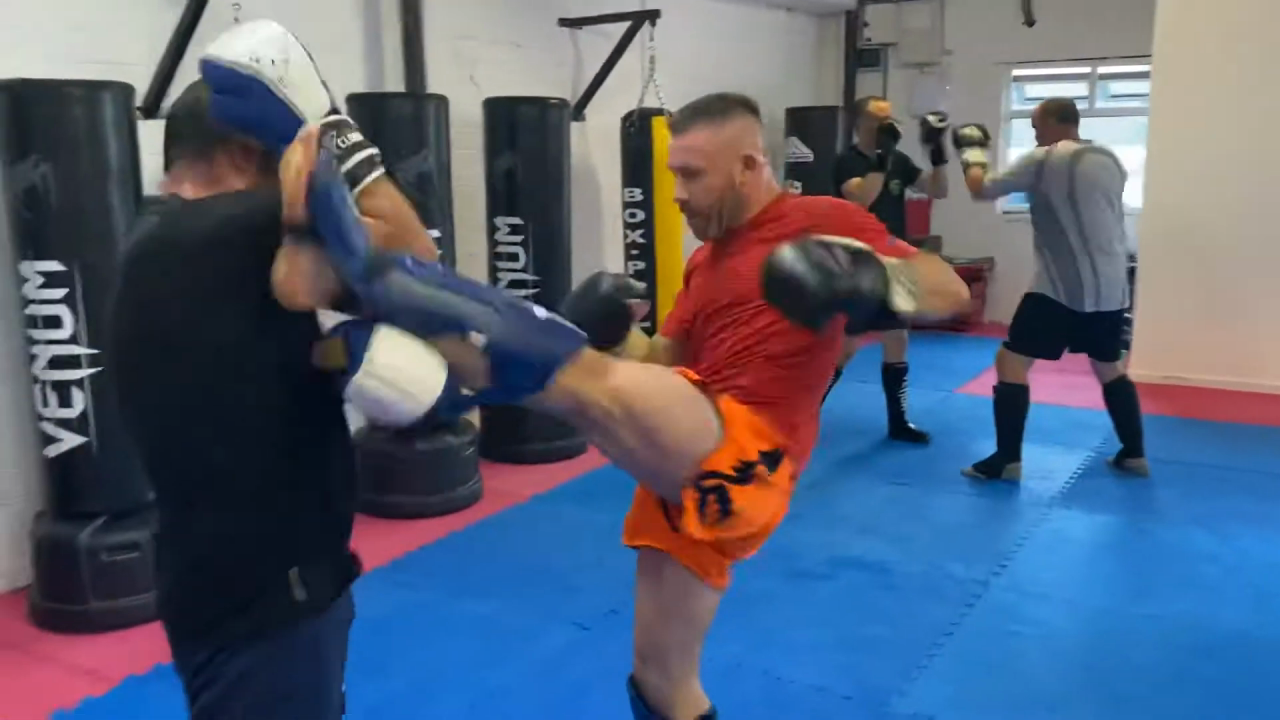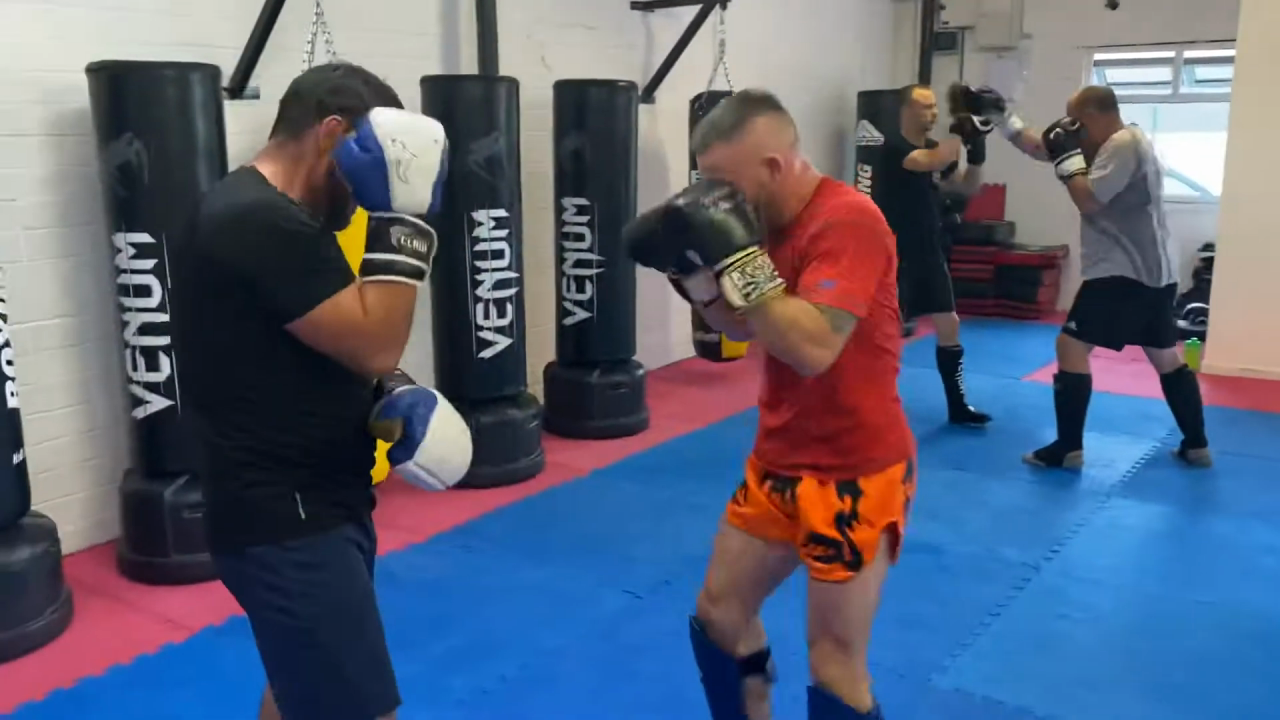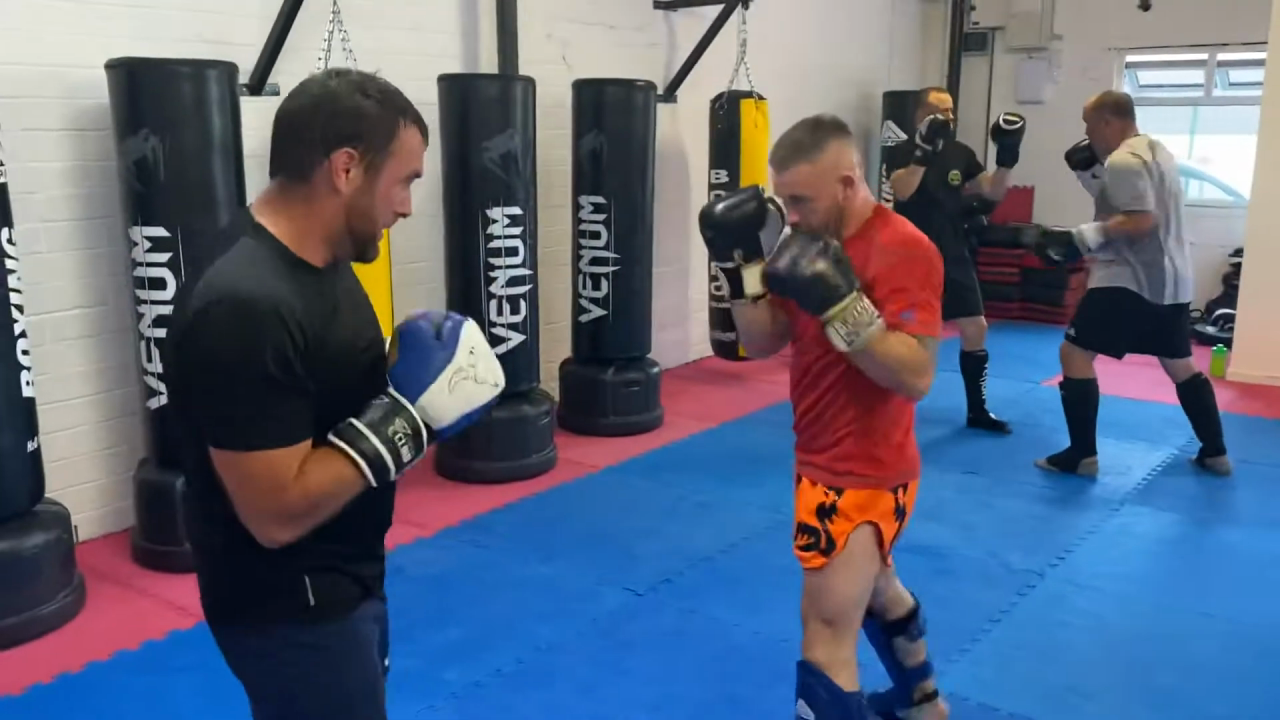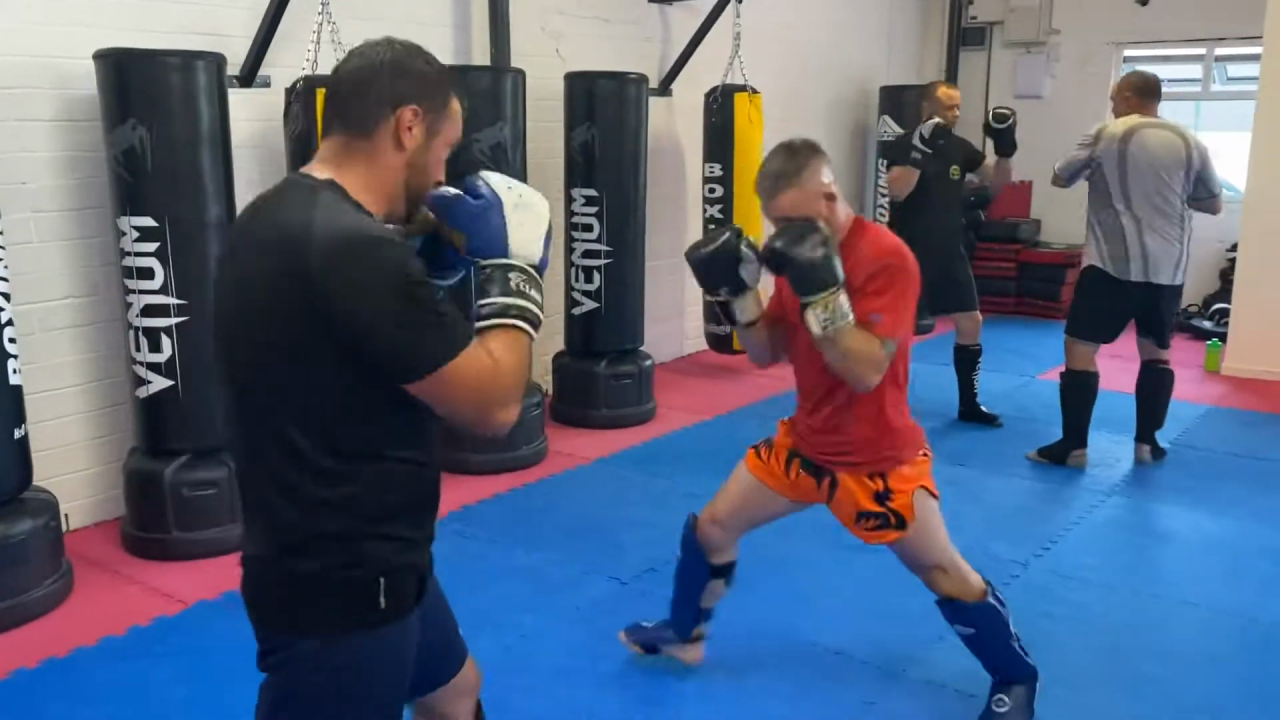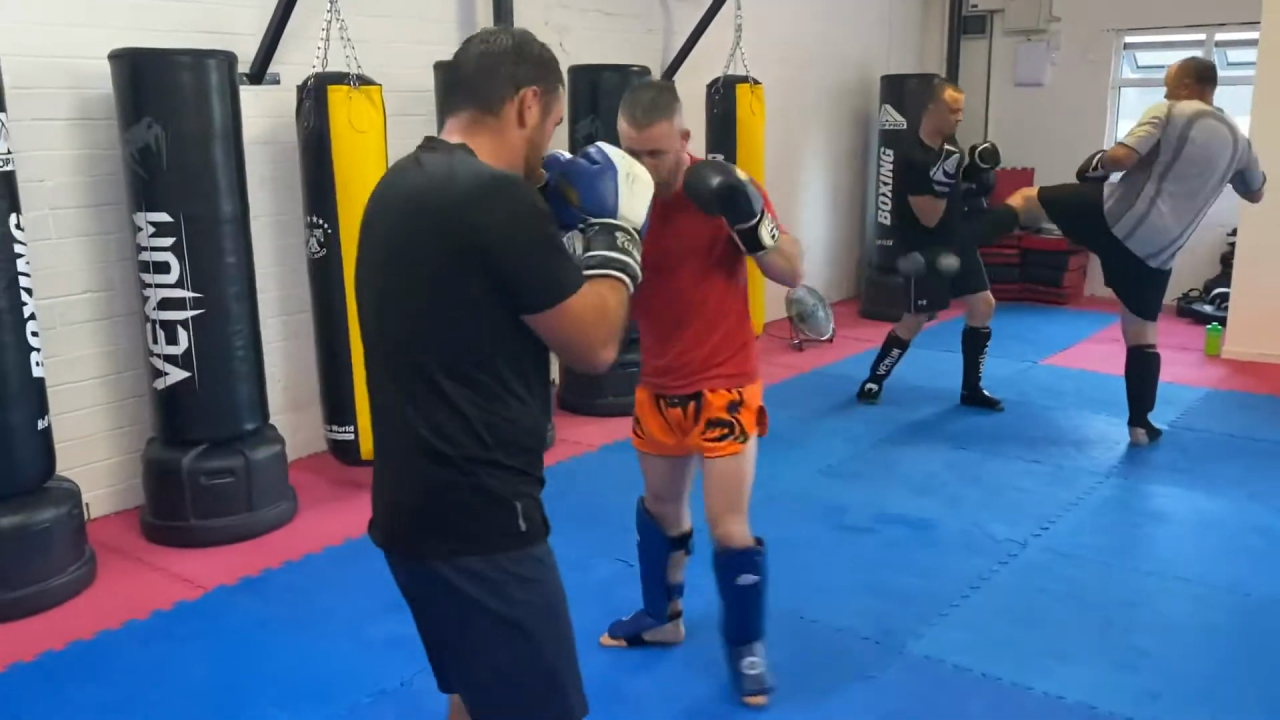
dt=0.4s
person 1, frame 1
left shoulder: (179, 242)
right shoulder: (218, 236)
right elbow: (410, 257)
left wrist: (354, 357)
left hip: (278, 578)
right hip: (259, 593)
person 1, frame 2
left shoulder: (264, 215)
right shoulder: (251, 221)
left elbow: (335, 352)
right elbow: (374, 342)
left wrist: (390, 399)
right wrist: (403, 214)
left hip: (307, 507)
right hip: (284, 522)
person 1, frame 3
left shoulder: (316, 258)
right shoulder: (246, 308)
right elbow: (278, 513)
left wrist: (411, 377)
right wrist: (407, 411)
left hip: (339, 571)
right hip: (292, 598)
person 1, frame 4
left shoulder: (281, 219)
right shoulder: (357, 251)
right elbow: (492, 406)
left wrist: (428, 258)
right wrist: (511, 267)
left hip: (367, 556)
right hip: (342, 580)
person 1, frame 5
left shoulder: (406, 186)
right shoulder: (493, 197)
right elbow: (594, 345)
left wrist: (545, 218)
right wrist: (614, 226)
left hip: (430, 500)
right hip: (474, 514)
person 2, frame 1
left shoulder: (824, 222)
right shoulder: (706, 262)
left elbow: (947, 290)
right elbow: (662, 359)
left wrist: (871, 280)
right wrist: (616, 327)
left hip: (738, 449)
right hip: (693, 467)
left knee: (578, 379)
right knee: (661, 674)
person 2, frame 2
left shoulder: (847, 222)
right shoulder: (766, 224)
left elbow: (813, 348)
right elbow: (743, 327)
left wrist: (737, 256)
right wrist: (691, 267)
left hip: (854, 474)
right hip: (781, 460)
left knee: (834, 665)
right knee: (717, 613)
person 2, frame 3
left shoulder: (904, 251)
right shoulder: (817, 246)
left elbow: (913, 377)
right elbow: (759, 343)
left wrist: (839, 302)
right wrist: (740, 262)
left hip: (864, 476)
right hip: (825, 463)
left knee: (824, 647)
right knee: (869, 586)
person 2, frame 4
left shoulder: (887, 260)
right shoulder: (793, 255)
left elbow: (866, 373)
right elbow: (764, 352)
left wrist: (823, 289)
right wrist: (734, 289)
left hip: (877, 456)
right hip: (807, 439)
left knee: (946, 577)
right knee: (710, 528)
right ankle: (683, 635)
person 2, frame 5
left shoulder: (725, 189)
left elbow: (792, 273)
left wrist: (751, 218)
left hip: (724, 385)
right hip: (660, 386)
left knee: (728, 529)
right knee: (662, 507)
left ankle: (746, 647)
right ankle: (660, 616)
person 3, frame 1
left shoulder: (1043, 160)
right shoulder: (1110, 160)
left elbow: (981, 189)
left wrist: (972, 149)
left hip: (1061, 287)
right hip: (1110, 288)
left knee: (1011, 362)
right knee: (1110, 368)
left ankle: (1006, 459)
right ankle: (1134, 454)
person 3, frame 2
left shoulder: (1125, 145)
right shoulder: (1111, 143)
left elbow: (1089, 201)
right elbow: (1044, 148)
left wrist: (1068, 156)
right wrist: (1001, 114)
left hip: (1124, 272)
right hip: (1152, 271)
left knee: (1071, 347)
right knee: (1165, 355)
left ankle: (1068, 448)
right ankle: (1197, 444)
person 3, frame 3
left shoulder: (1124, 161)
right shoulder: (1154, 151)
left elbow: (1142, 221)
left wrist: (1078, 238)
right wrist: (1087, 173)
left hip: (1130, 283)
right hip: (1171, 283)
left knee: (1074, 354)
right knee: (1180, 365)
left ankle: (1082, 454)
right ankle: (1216, 451)
person 3, frame 4
left shoulder: (1105, 135)
right shoulder: (1191, 143)
left elbow: (1060, 178)
right elbow: (1213, 205)
left wrist: (1095, 167)
left hip: (1112, 265)
right hip: (1167, 269)
left knee: (1080, 348)
right knee: (1155, 354)
left ankle: (1073, 445)
right ankle: (1146, 441)
person 3, frame 5
left shoulder: (1169, 113)
right shoulder: (1238, 139)
left elbow: (1122, 157)
right elbow: (1255, 193)
left wrist: (1095, 163)
left hip: (1117, 220)
right hip: (1158, 248)
left knee: (1027, 198)
right knee: (1142, 334)
right ankle: (1141, 423)
person 4, frame 1
left shoulder: (898, 160)
right shoulder: (847, 162)
left elbow: (938, 190)
right elbow: (862, 200)
left wrist: (937, 150)
right wrist: (882, 158)
left knee: (897, 342)
right knee: (843, 347)
left ankle: (898, 422)
person 4, frame 2
left shoulder: (934, 149)
right shoulder: (895, 148)
left elbow: (968, 187)
right elbow: (937, 163)
left wrist: (975, 150)
right wrist: (957, 129)
left hip: (929, 256)
right hip: (895, 257)
left knee: (949, 326)
left ankle: (958, 406)
person 4, frame 3
left shoulder: (961, 153)
right shoulder: (902, 153)
left elbow: (995, 192)
right elbow: (901, 192)
left wrist: (1007, 154)
right wrist: (924, 149)
left hip: (954, 258)
left knee: (975, 329)
left ankle: (978, 411)
person 4, frame 4
left shoulder: (960, 148)
right shoulder: (904, 145)
left elbow: (998, 181)
right elbow: (897, 191)
left wrist: (1004, 144)
right wrist: (920, 149)
left hip: (949, 253)
right hip: (909, 253)
left knee: (970, 324)
left ankle: (969, 405)
person 4, frame 5
left shoulder: (948, 143)
right shoulder: (911, 158)
right elbow: (929, 218)
left wrist: (974, 174)
right wrist: (941, 183)
left hip: (956, 241)
right hip: (925, 250)
left knee: (983, 306)
right knee: (916, 320)
left ankle: (971, 388)
right ankle: (874, 380)
